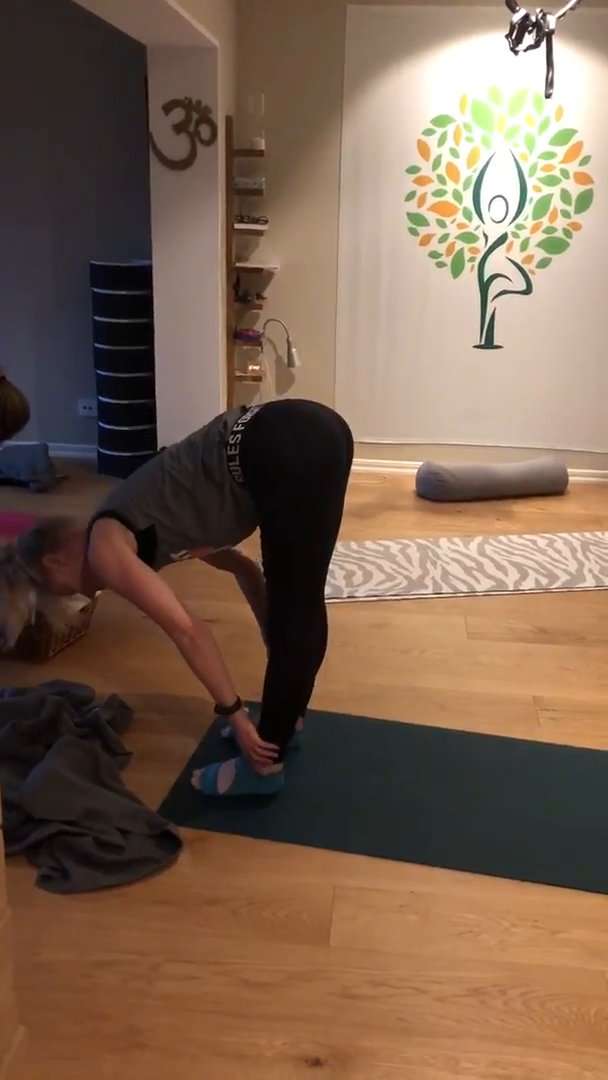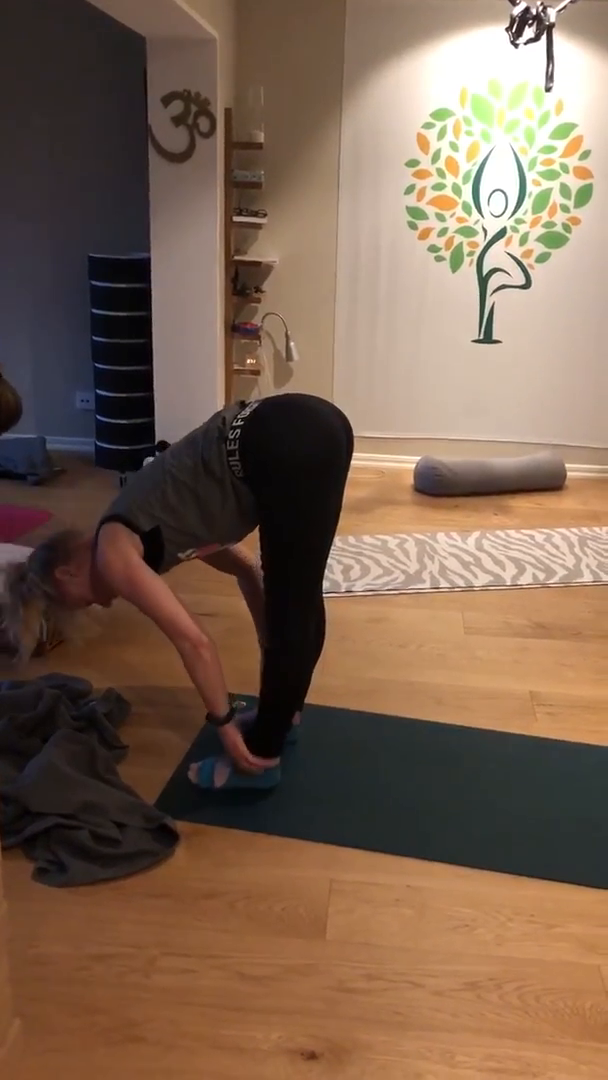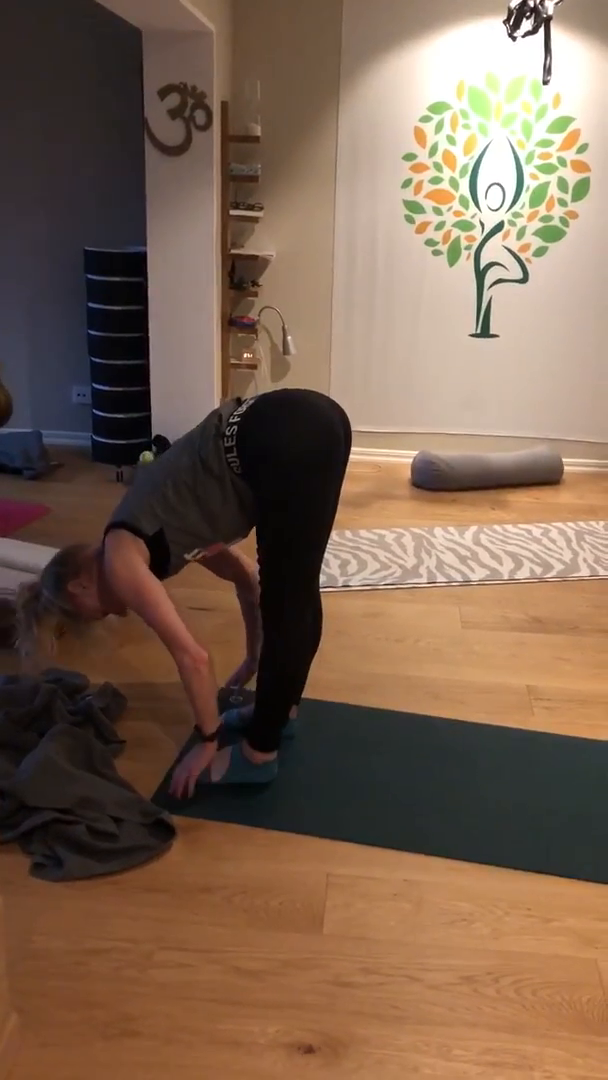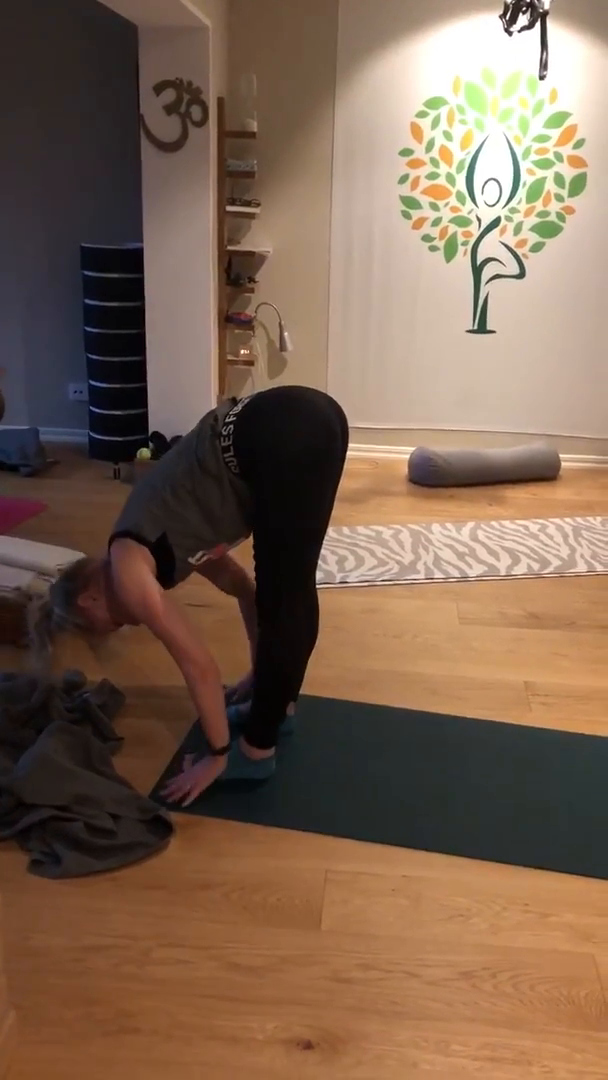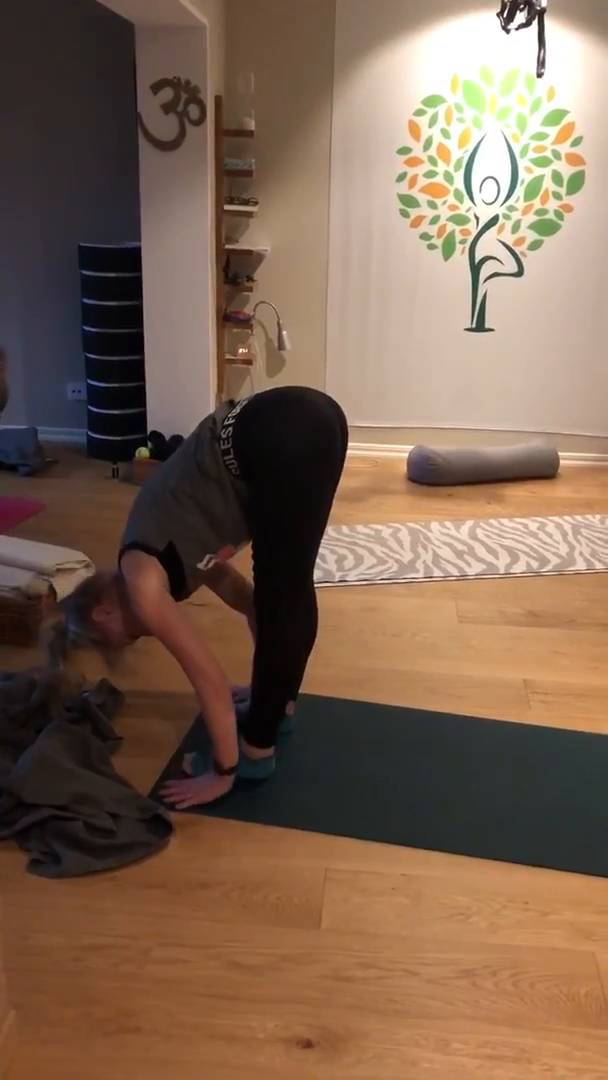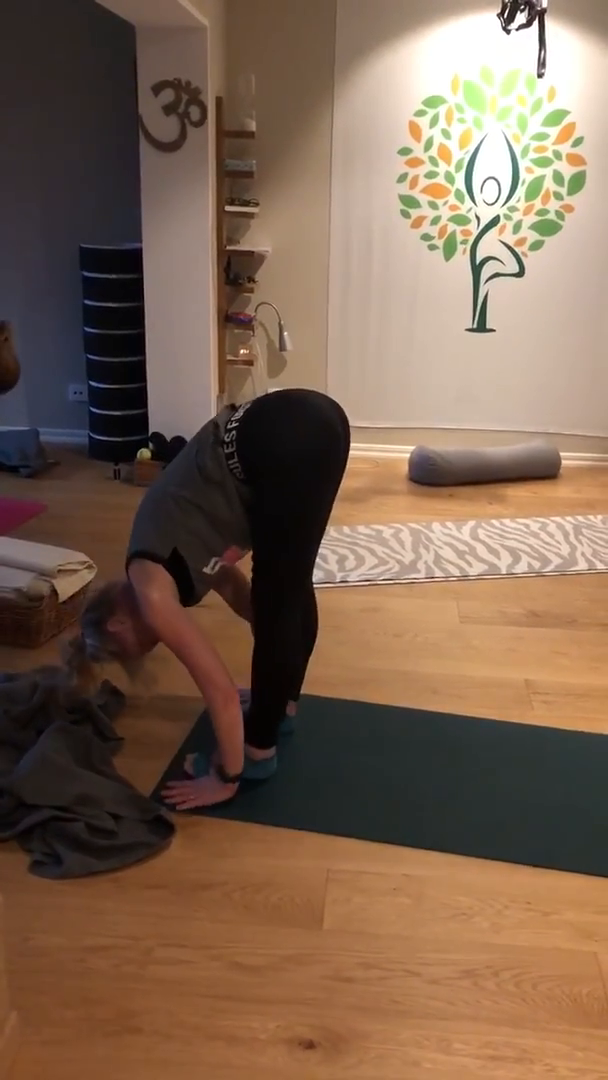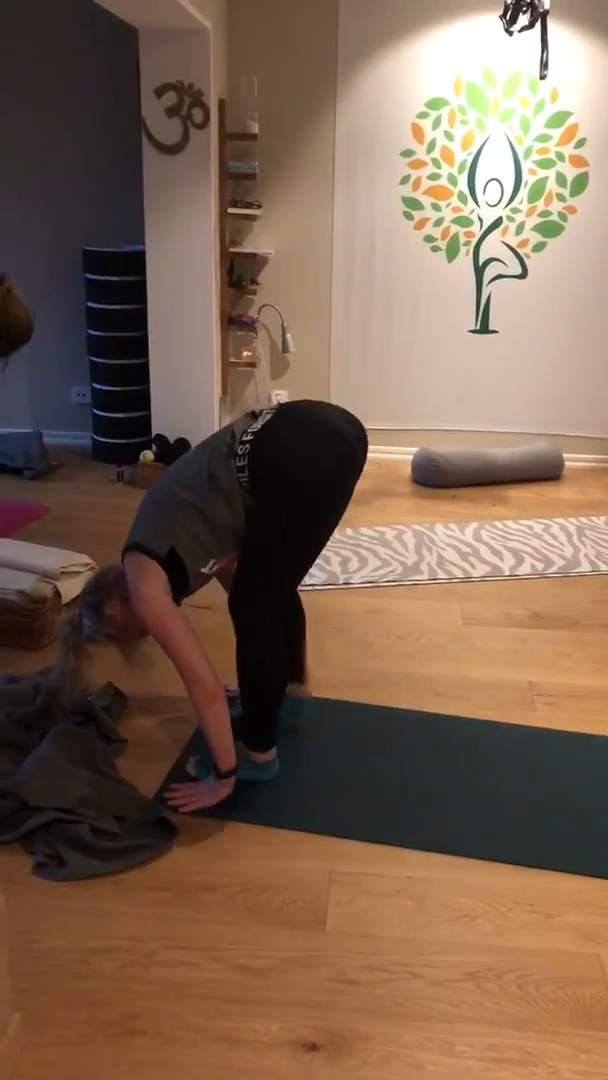
dt=0.3s
person 1, frame 1
left shoulder: (104, 549)
right shoulder: (131, 528)
left elbow: (189, 632)
right elbow: (243, 567)
left wrist: (235, 717)
right wrist: (275, 647)
left hip: (286, 453)
right hip: (313, 429)
left knee: (294, 616)
right knee: (300, 606)
left ankle: (265, 766)
right ankle: (285, 721)
person 1, frame 2
left shoulder: (112, 554)
right shoulder: (142, 534)
left elbow: (194, 643)
right elbow: (249, 570)
left wrist: (226, 728)
right wrist: (272, 658)
left hip: (287, 446)
right hip: (316, 423)
left knee: (290, 611)
right knee: (298, 600)
left ankle: (263, 756)
right ankle: (284, 714)
person 1, frame 3
left shoulder: (119, 561)
right shoulder: (147, 540)
left elbow: (193, 656)
right elbow: (246, 575)
left wrist: (207, 743)
right wrist: (253, 659)
left hip: (284, 441)
right hip: (312, 418)
left knee: (287, 609)
right knee: (294, 594)
left ankle: (260, 753)
right ankle: (281, 708)
person 1, frame 4
left shoulder: (127, 570)
right shoulder: (163, 547)
left elbow: (200, 667)
right elbow: (244, 587)
left wrist: (217, 755)
right wrist: (262, 674)
left hip: (283, 438)
right hip: (311, 415)
left knee: (281, 603)
right knee: (291, 589)
left ankle: (257, 750)
right ankle: (279, 704)
person 1, frame 5
left shoulder: (139, 585)
right shoulder: (170, 559)
left elbow: (211, 680)
right elbow: (247, 599)
left wrist: (223, 773)
right wrist: (267, 685)
left hip: (282, 438)
right hip: (309, 415)
left knee: (280, 602)
right knee: (289, 590)
left ankle: (258, 750)
right ankle: (279, 704)
person 1, frame 6
left shoulder: (149, 590)
right shoulder: (172, 564)
left elbow: (218, 687)
right elbow: (241, 596)
left wrist: (226, 778)
left hip: (287, 441)
right hip: (312, 417)
left knee: (274, 604)
right knee: (291, 589)
left ankle: (259, 750)
right ankle: (283, 704)
person 1, frame 7
left shoulder: (140, 583)
right shoulder: (162, 556)
left elbow: (205, 686)
left wrist: (224, 776)
right wrist: (261, 691)
left hip: (298, 456)
right hip: (330, 429)
left knee: (253, 609)
right knee: (271, 589)
left ankle: (259, 753)
right ankle: (289, 691)
